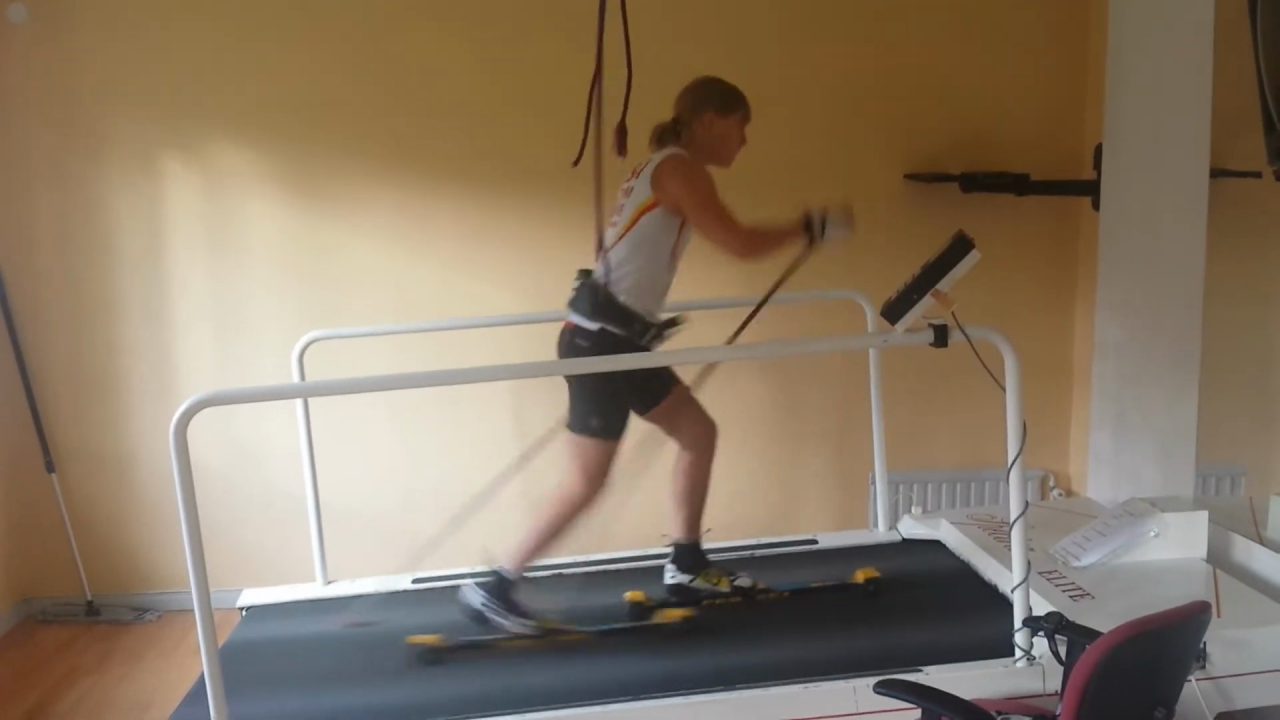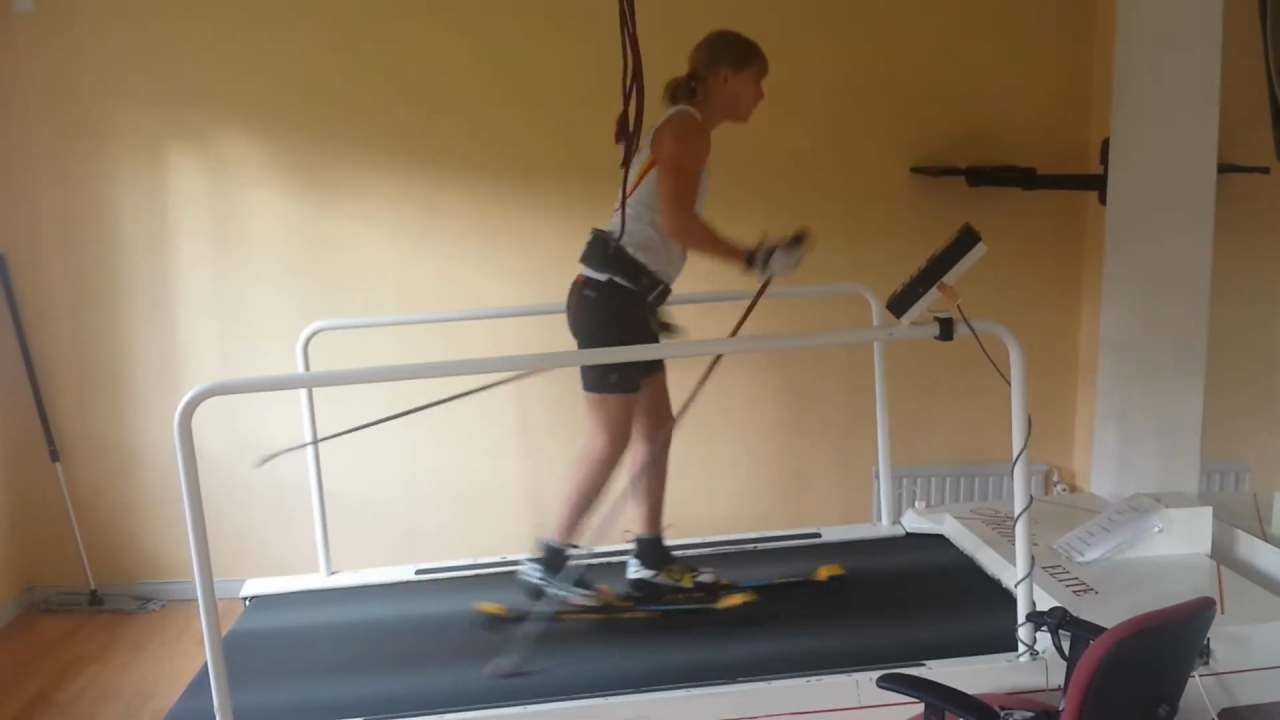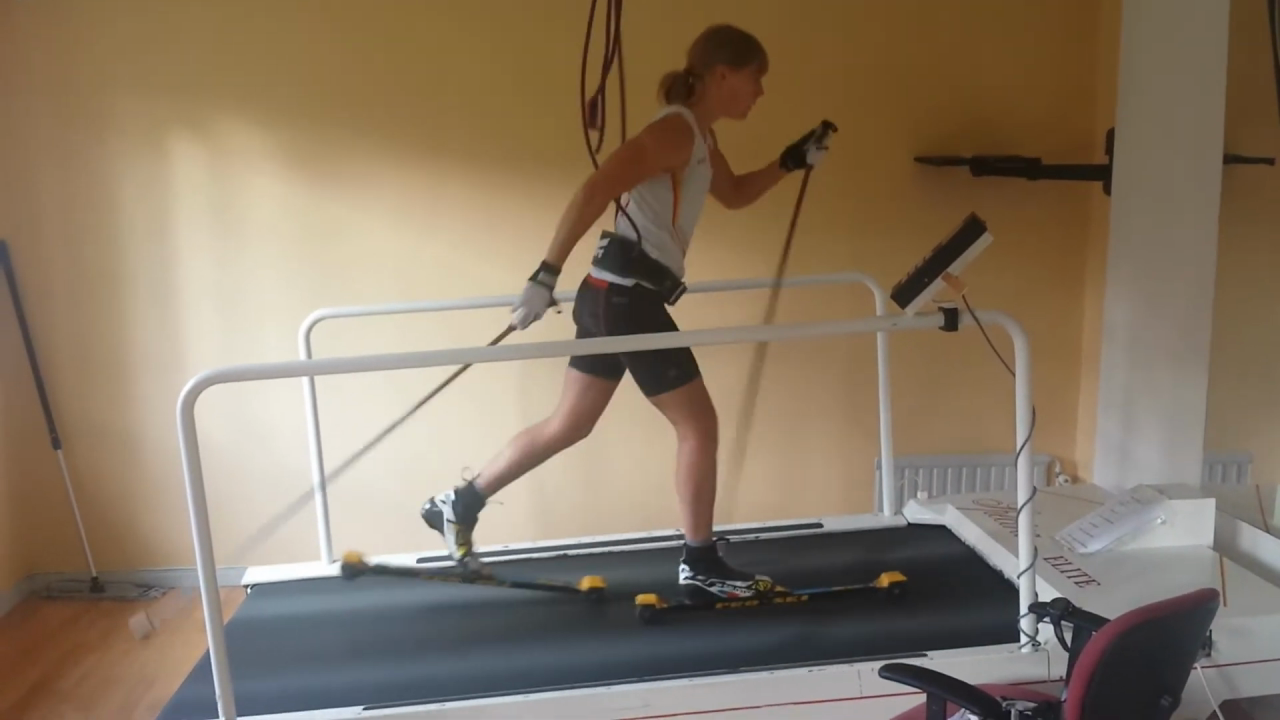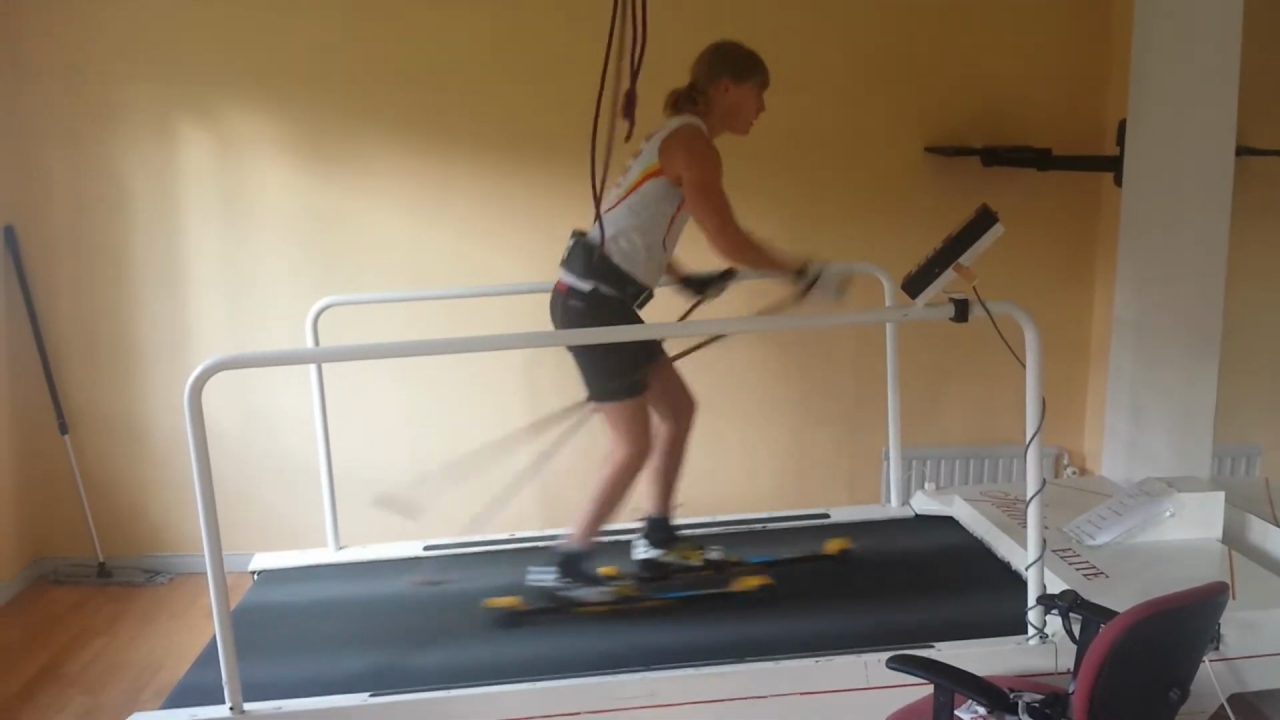
dt=0.4s
person 1, frame 1
left shoulder: (659, 173)
right shoulder: (682, 170)
right elbow: (739, 245)
right wrist: (810, 228)
left hip: (613, 334)
right hip: (600, 340)
left knee: (699, 434)
right knee: (587, 485)
left ankle: (687, 564)
right ankle: (495, 587)
person 1, frame 2
left shoulder: (686, 132)
right shoulder: (686, 128)
right elbow: (676, 223)
left wrist: (652, 306)
right wrist: (752, 258)
left hip: (616, 294)
right hip: (608, 295)
left knee: (653, 426)
right knee: (614, 436)
left ankle: (648, 556)
right ankle: (547, 562)
person 1, frame 3
left shoulder: (698, 134)
right shoulder: (674, 131)
left elbow: (733, 192)
right elbow: (593, 191)
left wrist: (793, 159)
right wrist: (546, 273)
left hip: (612, 294)
right hip: (629, 296)
left knee: (567, 425)
right knee: (698, 426)
left ankle: (459, 504)
right ankle: (700, 564)
person 1, frame 4
left shoulder: (677, 140)
right shoulder: (691, 145)
right elbow: (725, 237)
left wrist: (687, 278)
right wrist: (800, 272)
left hip: (600, 294)
right hip: (591, 300)
left knee: (677, 410)
right knee: (634, 443)
left ankle: (656, 537)
right ankle: (565, 564)
